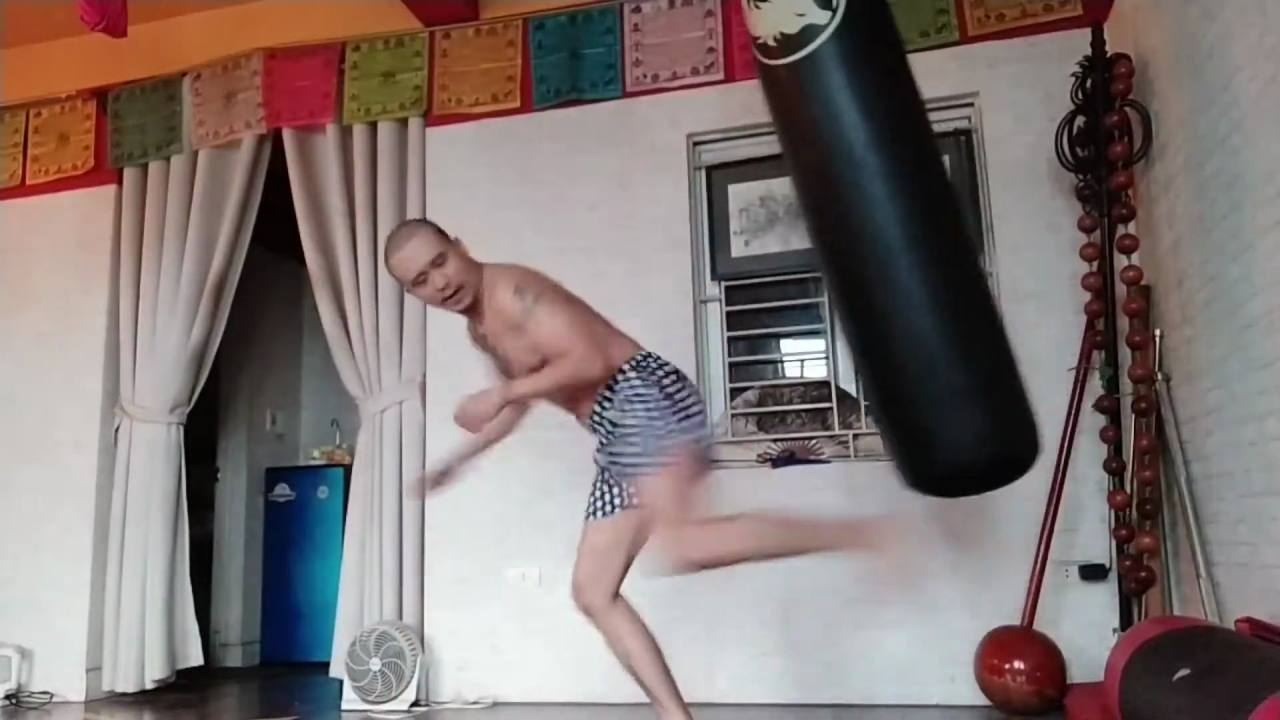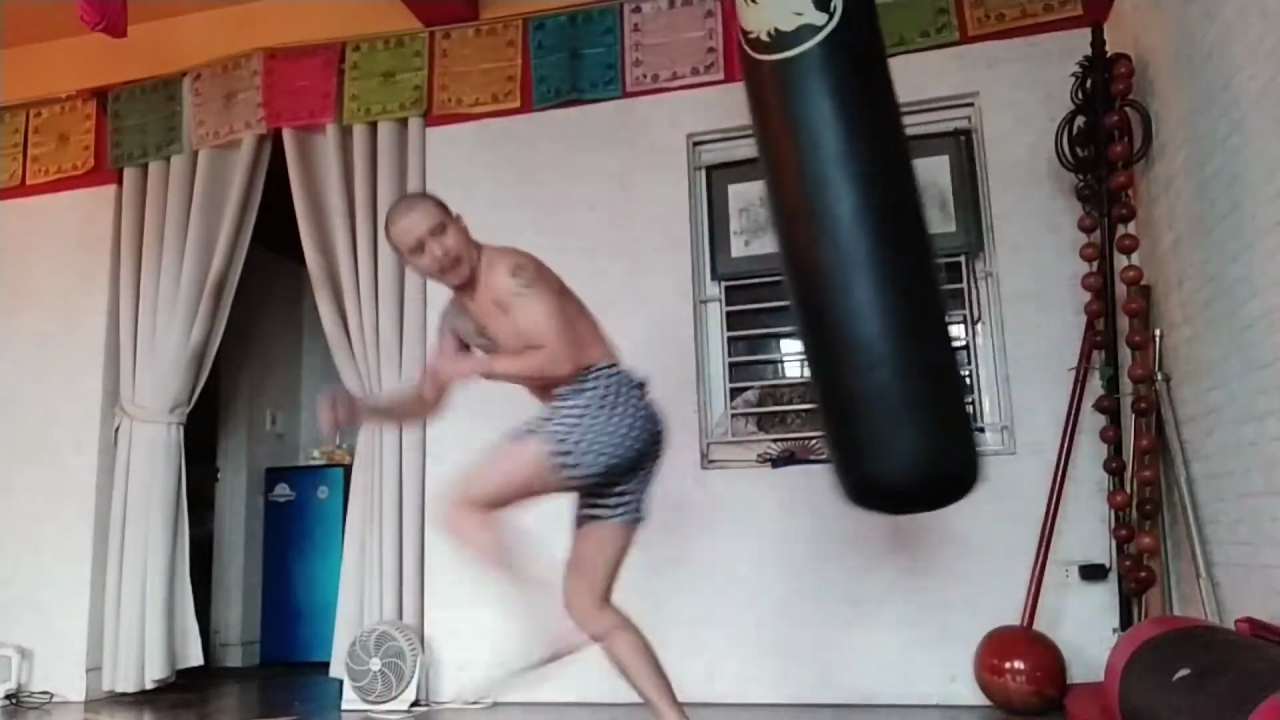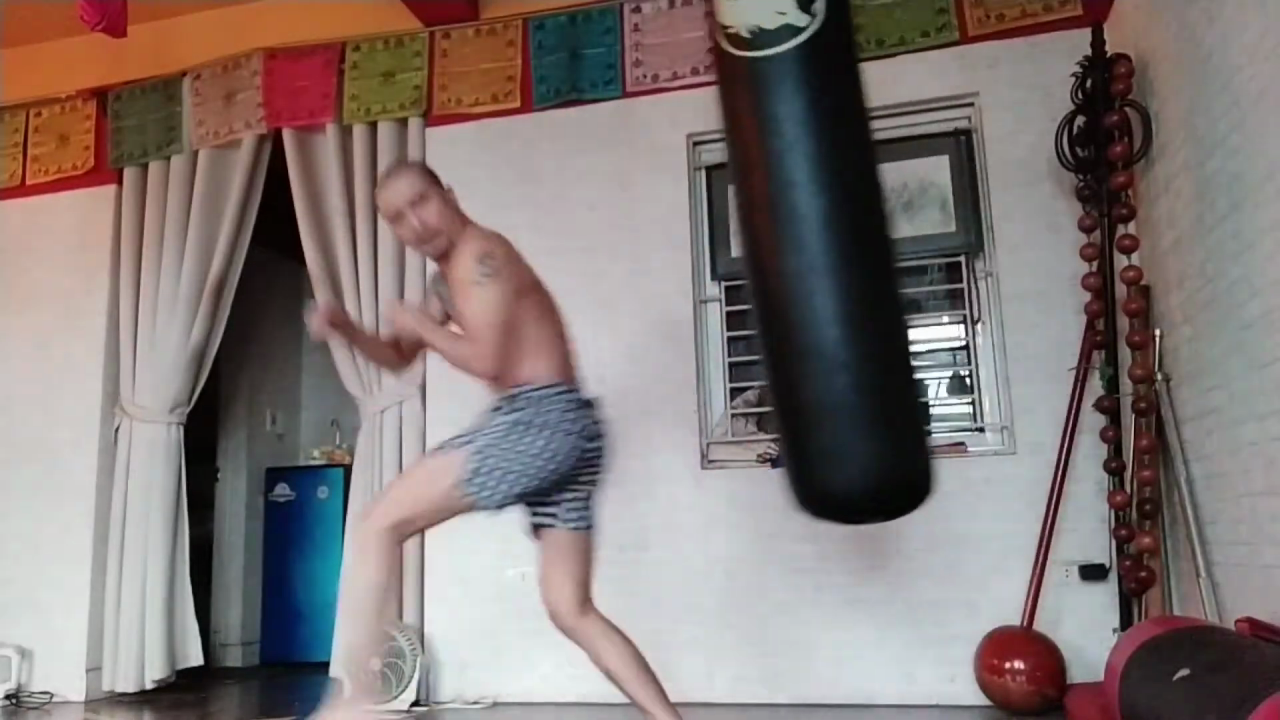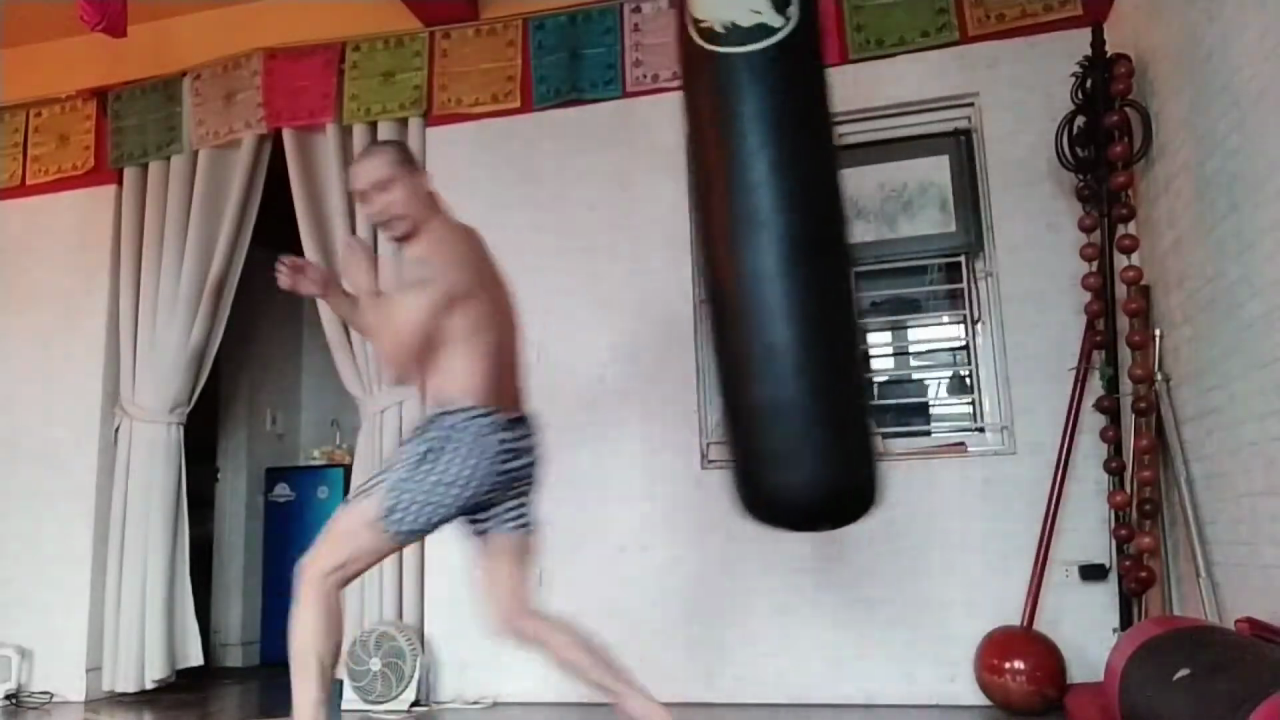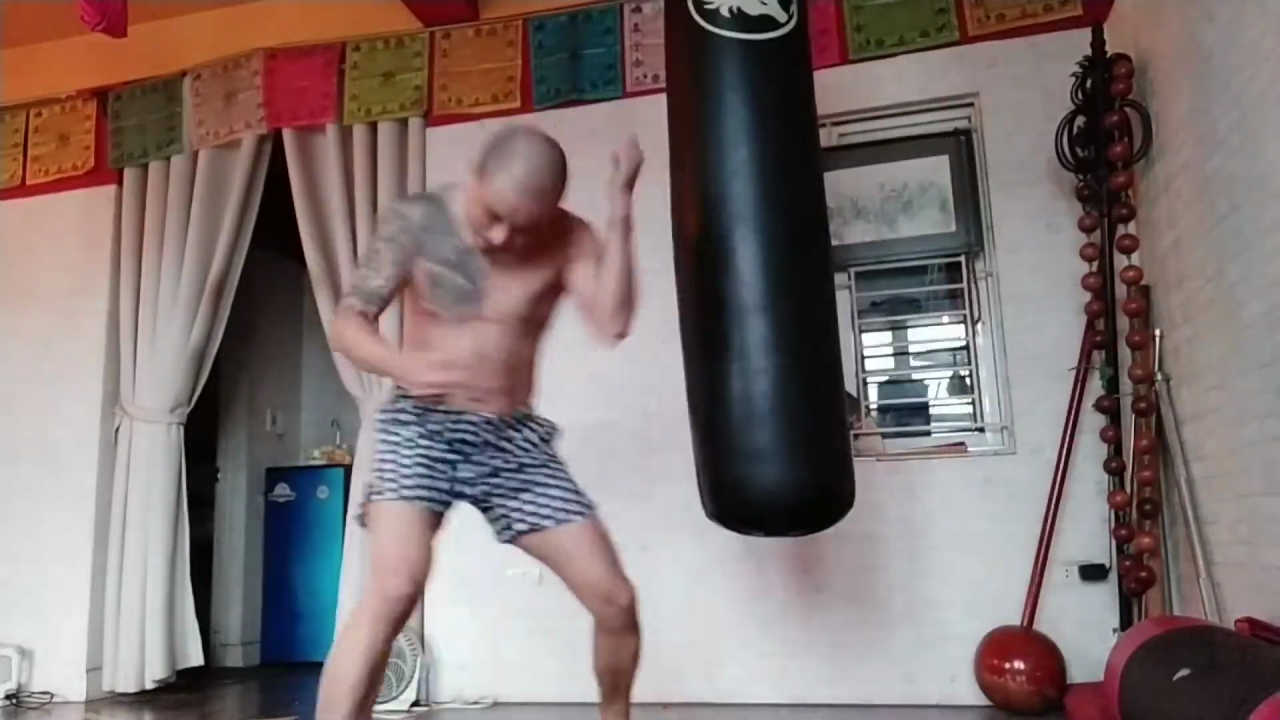
dt=0.1s
person 1, frame 1
left shoulder: (512, 288)
right shoulder: (480, 328)
left elbow: (588, 363)
right elbow: (521, 400)
left wrist: (500, 394)
right wrist: (458, 460)
left hip: (644, 399)
right hip: (619, 434)
left knee: (685, 544)
right knee: (593, 592)
left ankle: (851, 536)
person 1, frame 2
left shoulder: (511, 270)
right shoulder: (460, 315)
left elbow: (564, 359)
right elbow: (423, 401)
left wrist: (470, 371)
right wrist: (360, 412)
left hip: (608, 410)
right hip: (592, 423)
left knee: (460, 505)
right knee: (587, 602)
left ankle: (575, 628)
person 1, frame 3
left shoulder: (481, 255)
right shoulder: (452, 276)
left elbow: (487, 360)
right elbow: (395, 358)
left wrist: (419, 324)
right wrist: (346, 331)
left hip: (544, 420)
right hip: (564, 433)
left knee: (378, 523)
right knee: (571, 609)
person 1, frame 4
left shoulder: (434, 253)
right shoulder: (440, 251)
left elbow: (398, 363)
right elbow: (387, 335)
left wrist: (366, 288)
right wrist: (328, 289)
left hip: (459, 442)
right hip: (500, 445)
left knee: (317, 573)
right knee: (518, 615)
person 1, frame 5
left shoulder: (569, 238)
right shoulder: (414, 221)
left elbow: (613, 324)
right elbow: (345, 326)
left wrist: (620, 214)
right wrist: (411, 372)
left hip: (514, 441)
right hip: (423, 429)
left knee: (613, 596)
right knee: (391, 592)
